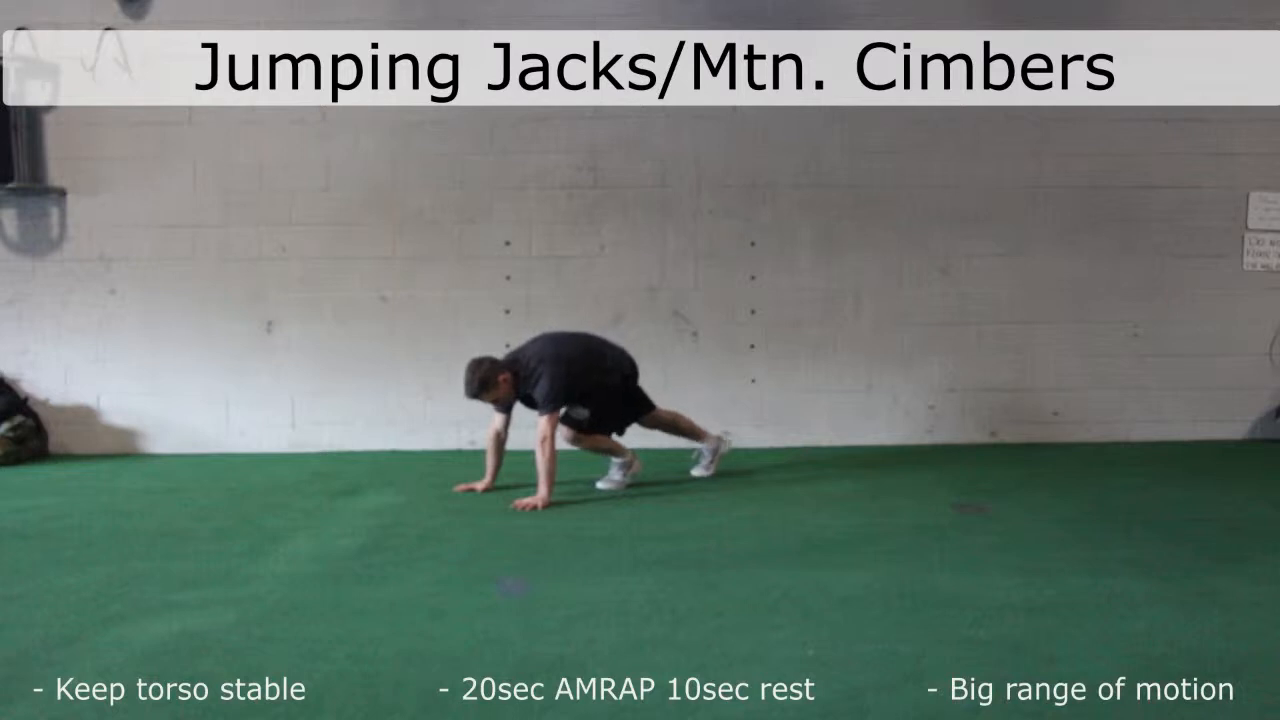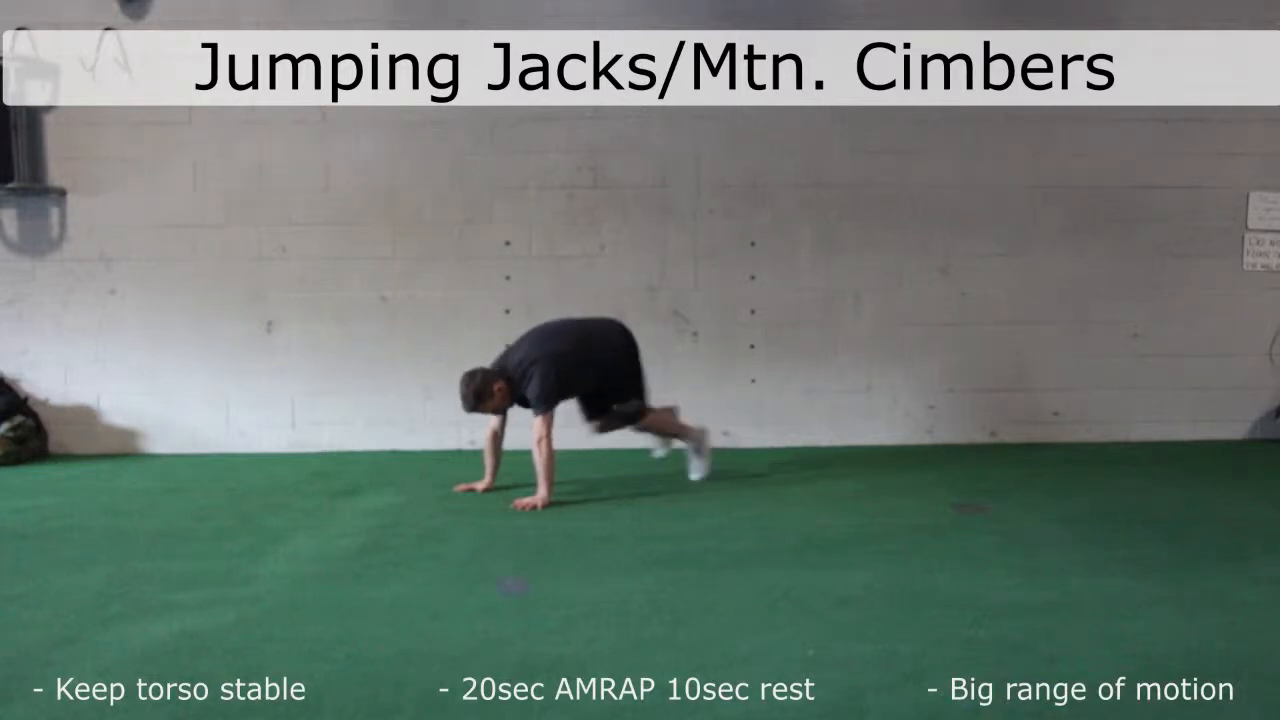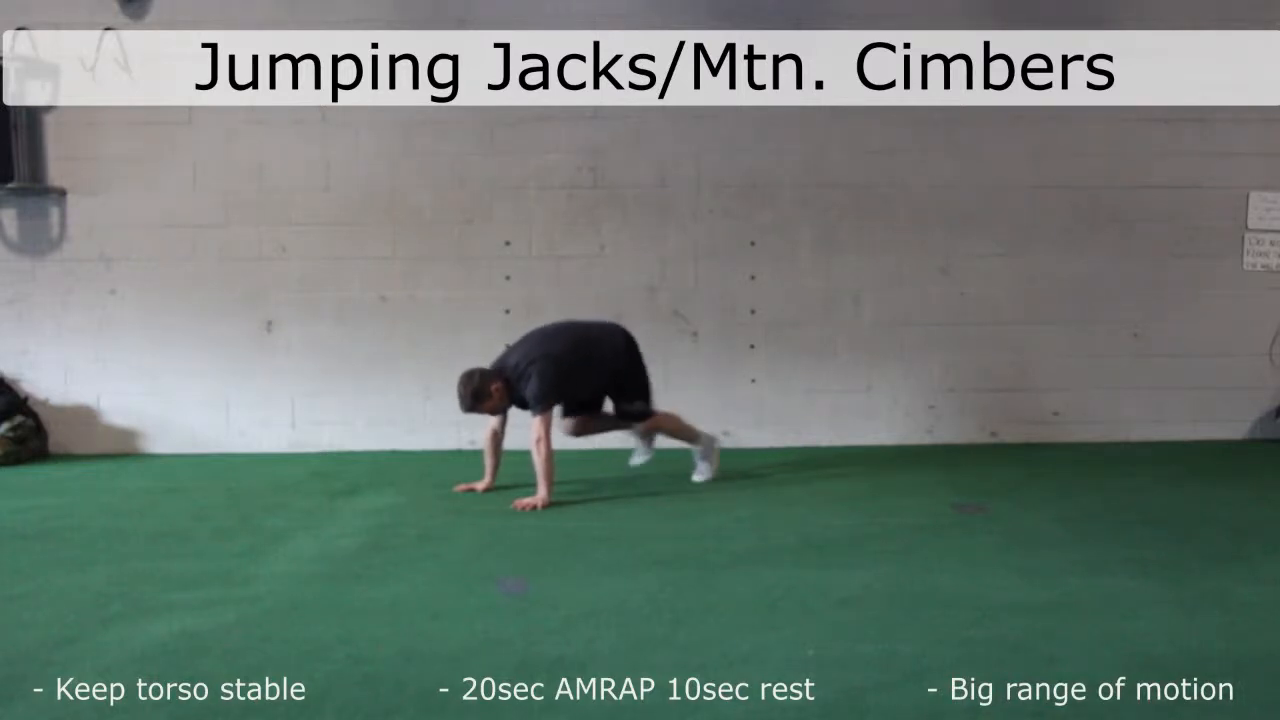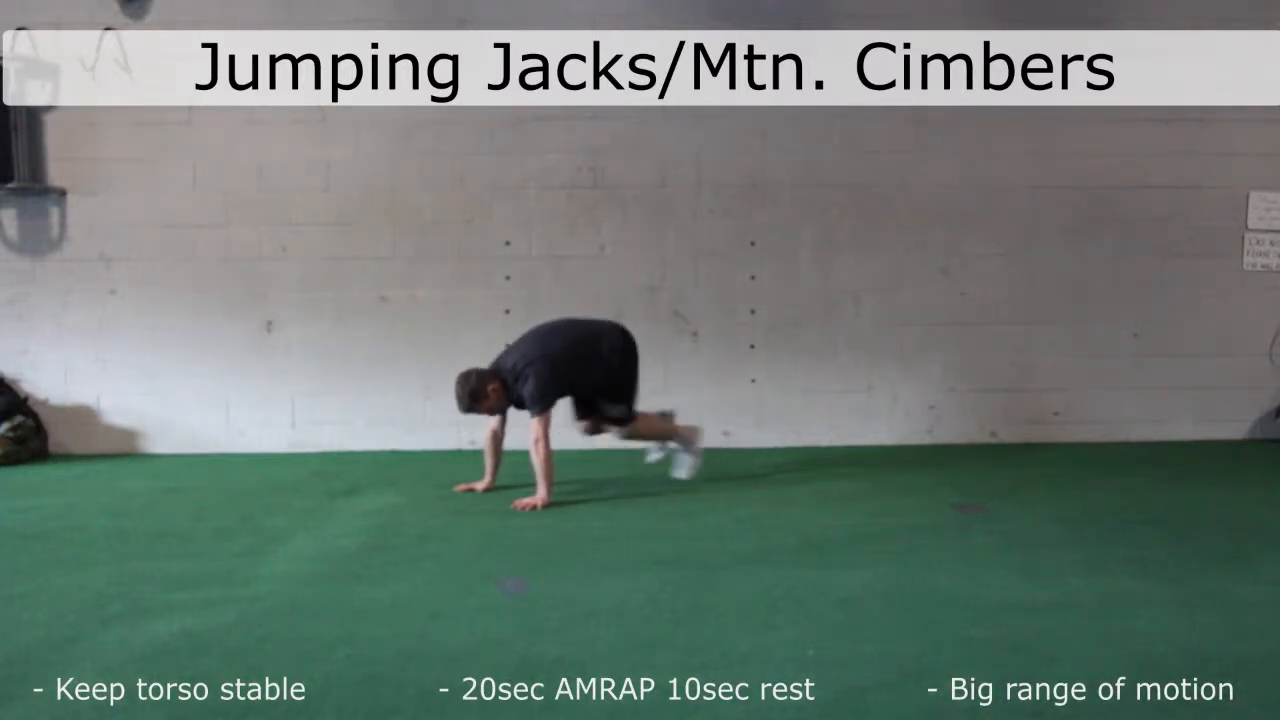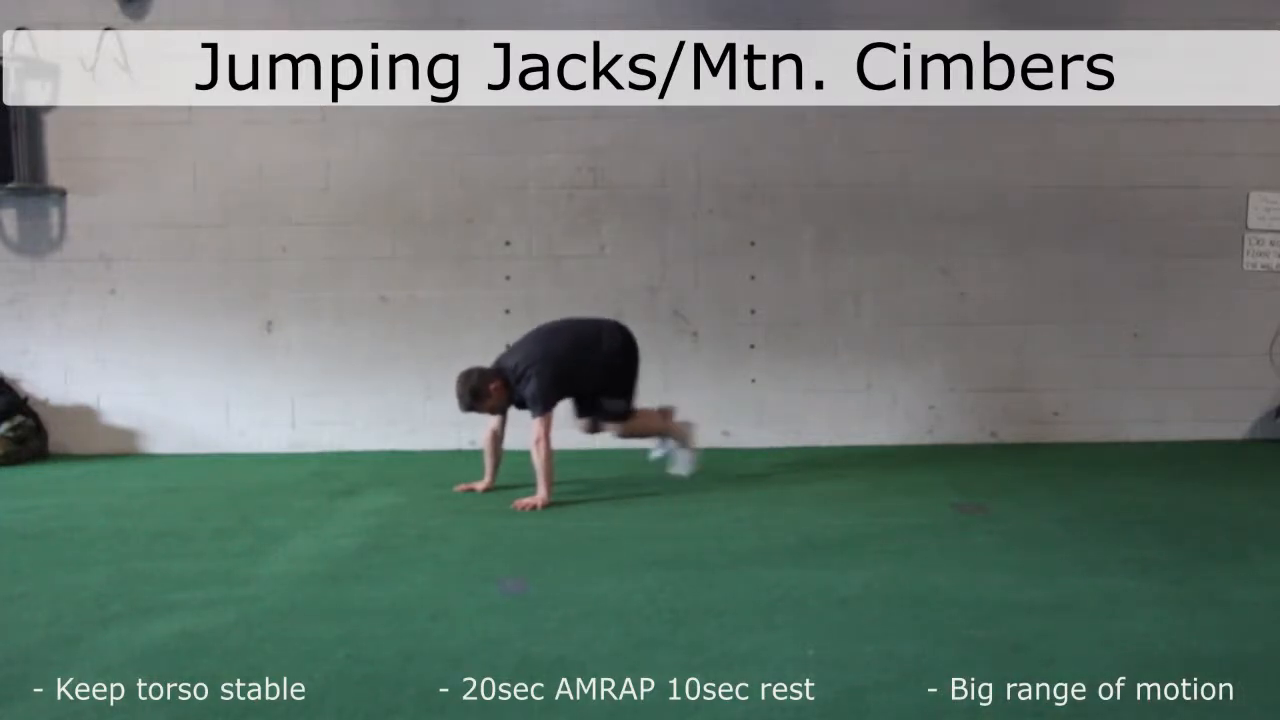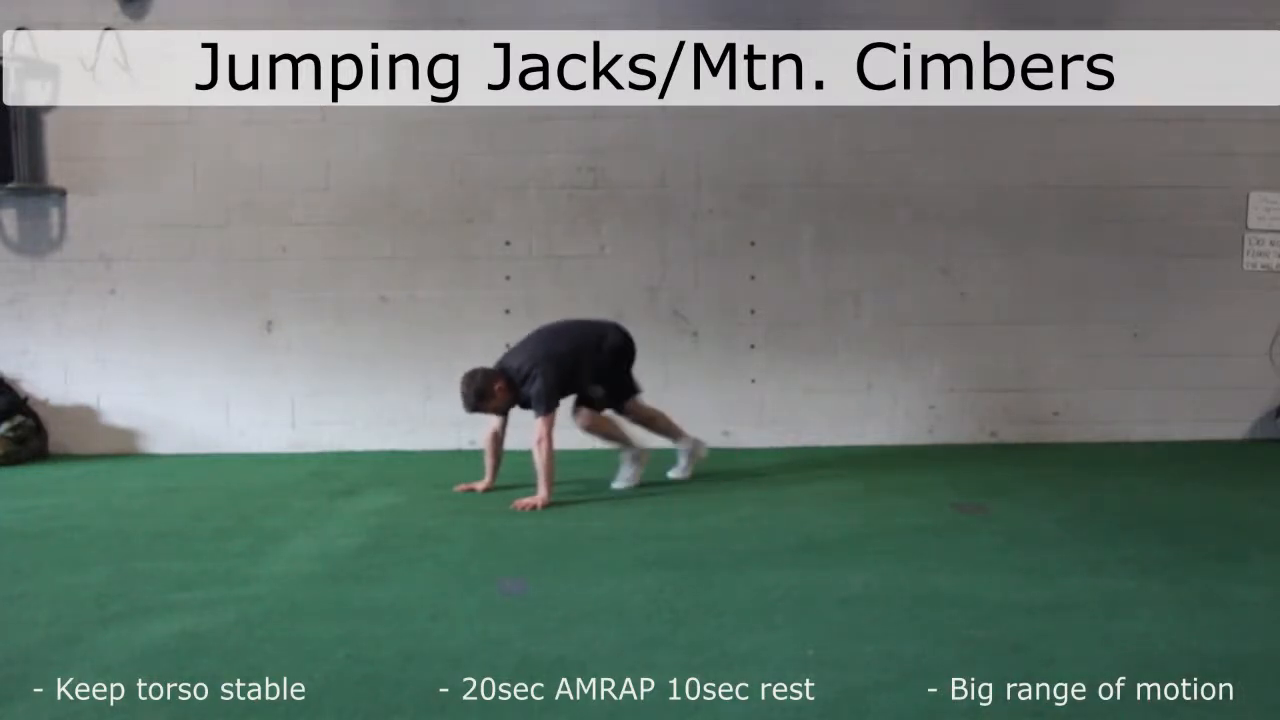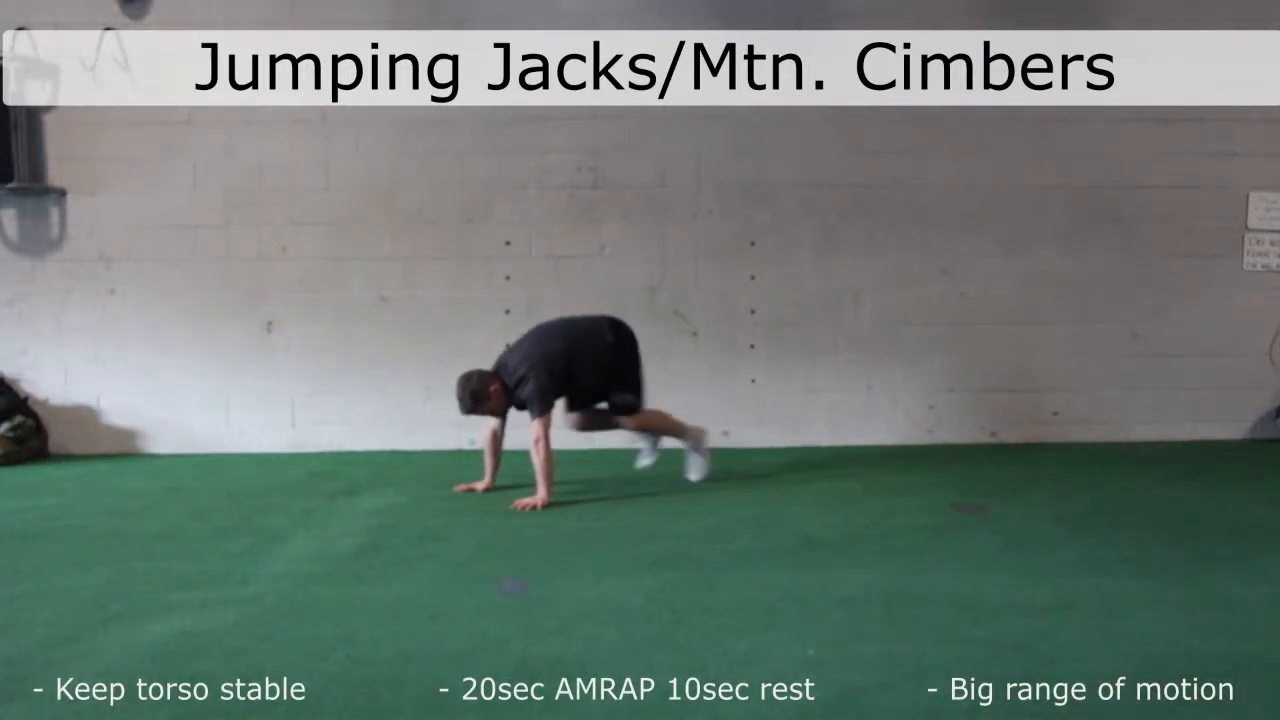
dt=0.7s
person 1, frame 1
left shoulder: (545, 375)
right shoulder: (506, 373)
left elbow: (545, 438)
right elbow: (497, 431)
left wrist: (543, 495)
right wrist: (488, 480)
left hip: (616, 371)
right hip: (597, 372)
left knee: (570, 431)
right knee: (650, 418)
left ankle: (624, 461)
right ankle: (711, 444)
person 1, frame 2
left shoulder: (537, 377)
right shoulder: (496, 375)
left elbow: (541, 437)
right elbow: (494, 431)
left wrist: (543, 494)
right wrist: (488, 480)
left hip: (614, 345)
right hip: (595, 353)
left knee: (634, 415)
right knee: (601, 424)
left ankle: (694, 438)
right ankle: (663, 419)
person 1, frame 3
left shoulder: (535, 378)
right shoulder: (497, 376)
left elbow: (540, 438)
right elbow: (494, 431)
left wrist: (543, 494)
right wrist: (487, 480)
left hip: (615, 348)
right hip: (588, 360)
left knee: (641, 418)
right knee: (575, 425)
left ankle: (702, 443)
right ankle: (641, 433)
person 1, frame 4
left shoulder: (531, 378)
right shoulder: (495, 376)
left elbow: (538, 439)
right elbow: (494, 431)
left wrist: (543, 494)
right wrist: (488, 480)
left hip: (613, 348)
right hip: (592, 355)
left knee: (623, 425)
right knee: (591, 424)
left ankle: (681, 436)
right ankle: (666, 426)
person 1, frame 5
left shoulder: (534, 379)
right shoulder: (493, 376)
left elbow: (539, 439)
right elbow: (494, 430)
left wrist: (543, 494)
right wrist: (488, 480)
left hip: (614, 345)
right hip: (588, 357)
left knee: (618, 426)
right knee: (590, 424)
left ankle: (675, 432)
right ankle: (662, 420)
person 1, frame 6
left shoulder: (538, 378)
right shoulder: (501, 375)
left elbow: (542, 438)
right elbow: (495, 431)
left wrist: (543, 494)
right wrist: (487, 480)
left hip: (612, 346)
right hip: (591, 351)
left knee: (587, 417)
person 1, frame 7
left shoulder: (531, 380)
right shoulder: (498, 377)
left elbow: (539, 438)
right elbow: (494, 431)
left wrist: (543, 494)
right wrist: (487, 480)
left hip: (612, 342)
right hip: (594, 349)
left knee: (628, 418)
right knee: (577, 420)
left ankle: (691, 438)
right ankle: (649, 431)
